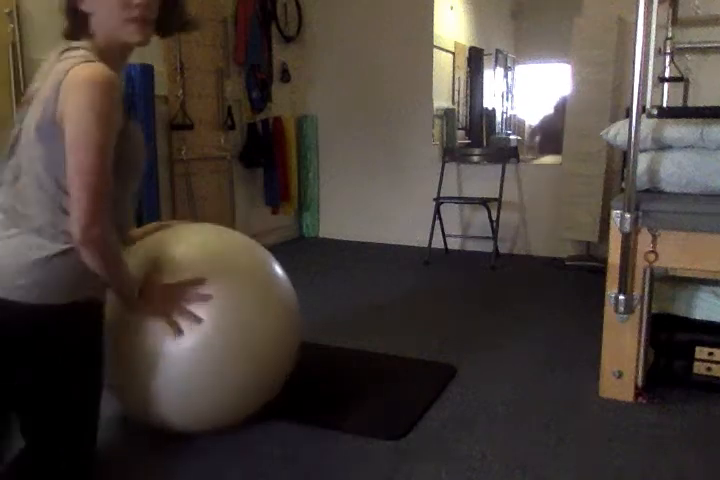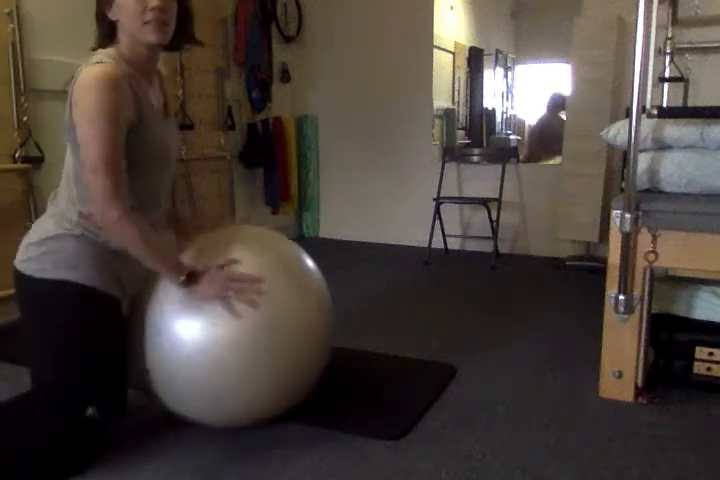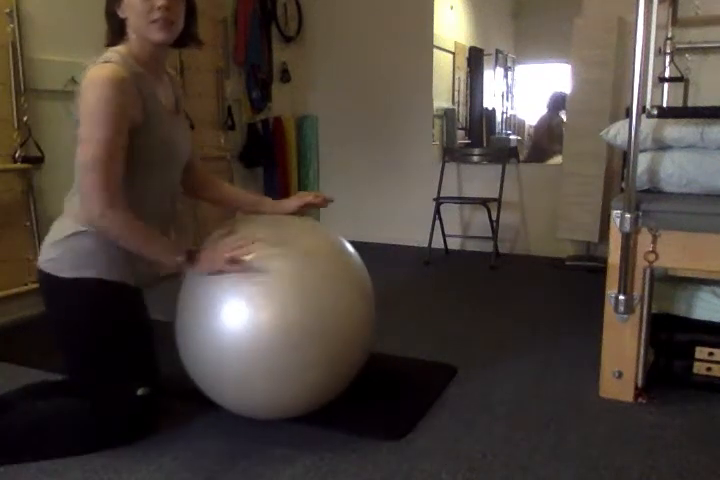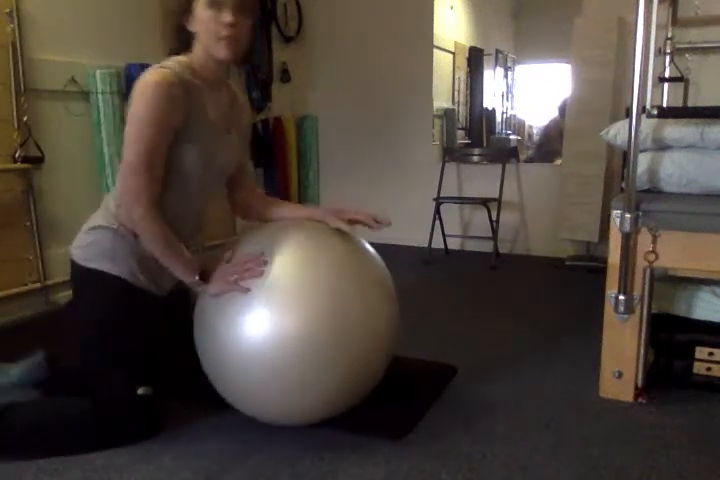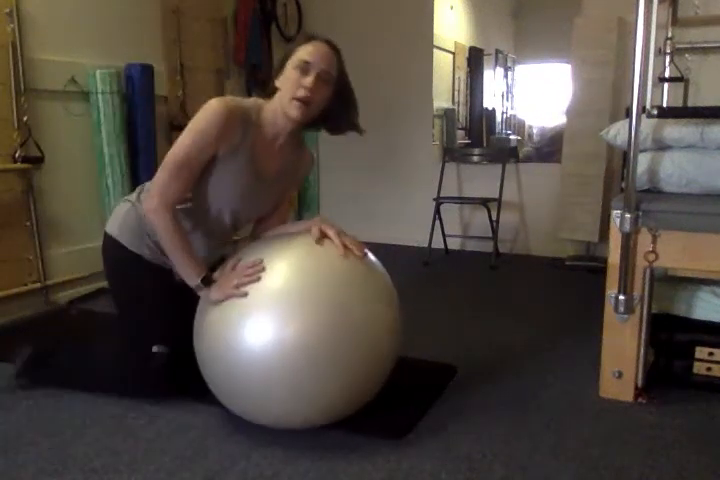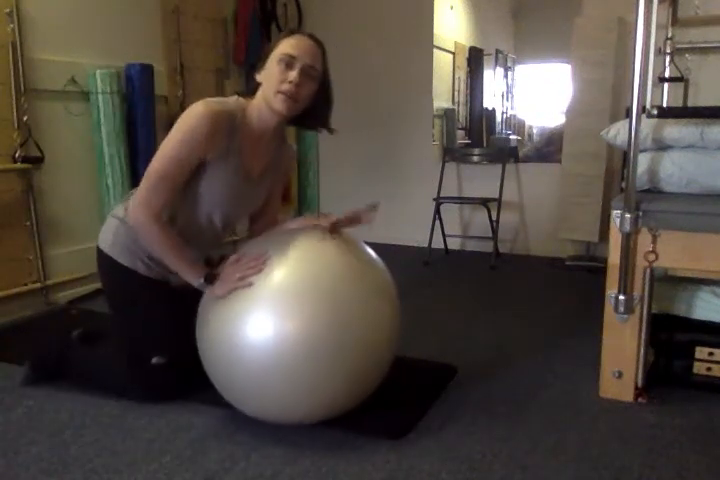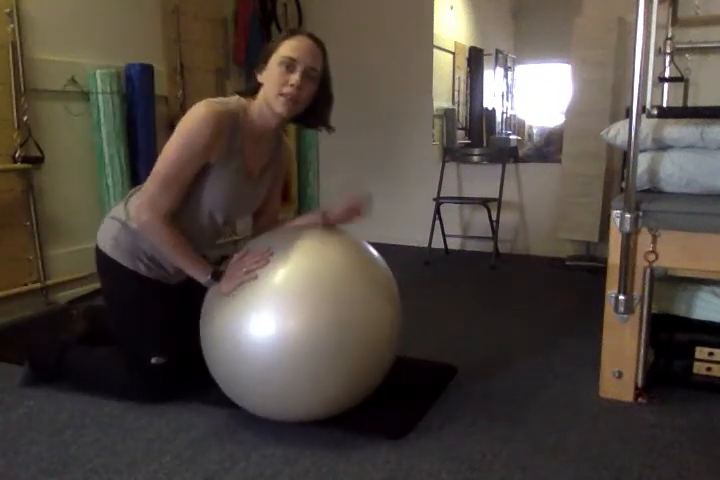
dt=0.5s
person 1, frame 1
left shoulder: (68, 63)
right shoulder: (94, 81)
right elbow: (86, 228)
left wrist: (124, 234)
right wrist: (137, 296)
right hip: (45, 289)
person 1, frame 2
left shoulder: (152, 81)
right shoulder: (102, 79)
right elbow: (109, 211)
right wrist: (190, 280)
left hip: (96, 271)
right hip: (66, 270)
left knee: (106, 403)
right knee: (70, 437)
person 1, frame 3
left shoulder: (165, 82)
right shoulder: (110, 80)
left elbow: (190, 177)
right elbow: (101, 207)
left wrist: (275, 207)
right wrist: (188, 259)
left hip: (110, 266)
right hip: (87, 267)
left knee: (106, 388)
right knee: (130, 412)
person 1, frame 4
left shoulder: (235, 104)
right shoulder: (164, 84)
left elbow: (248, 202)
right elbow: (136, 204)
left wrist: (316, 213)
right wrist: (201, 276)
left hip: (165, 266)
right hip: (114, 262)
left knee: (189, 377)
right knee: (133, 414)
left ankle: (64, 365)
person 1, frame 5
left shoulder: (300, 159)
right shoulder: (225, 115)
left elbow: (263, 232)
right elbow: (158, 202)
left wrist: (310, 226)
right wrist: (205, 284)
left hip: (199, 253)
right hip: (140, 242)
right knee: (153, 372)
person 1, frame 6
left shoulder: (282, 153)
right shoulder: (210, 117)
left elbow: (260, 232)
right elbow: (143, 212)
left wrist: (314, 223)
right wrist: (207, 280)
left hip: (186, 258)
right hip: (135, 254)
left knee: (205, 361)
right knee: (163, 381)
left ankle: (96, 339)
right ankle: (58, 355)
person 1, frame 7
left shoulder: (278, 151)
right shoulder: (212, 118)
left elbow: (264, 232)
right elbow: (149, 214)
left wrist: (318, 219)
right wrist: (214, 278)
left hip: (182, 258)
right hip: (134, 254)
left knee: (205, 357)
right knee: (162, 381)
left ankle: (104, 332)
right ankle: (51, 356)
